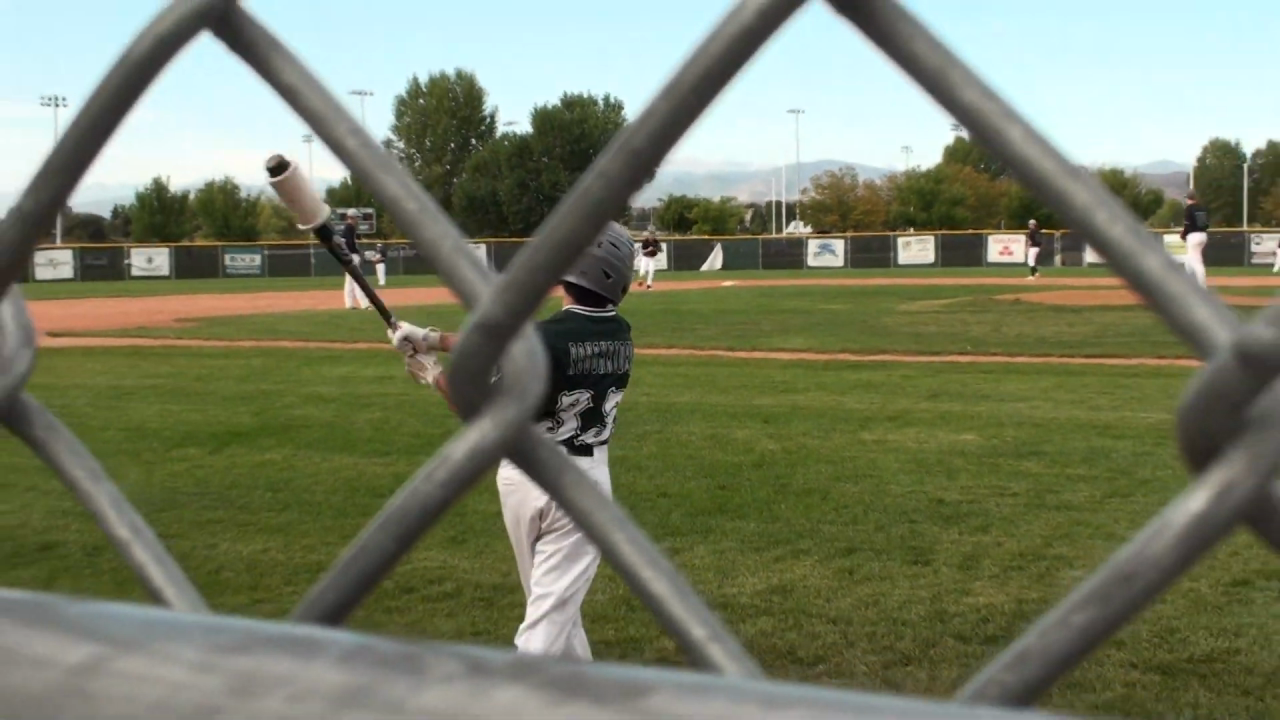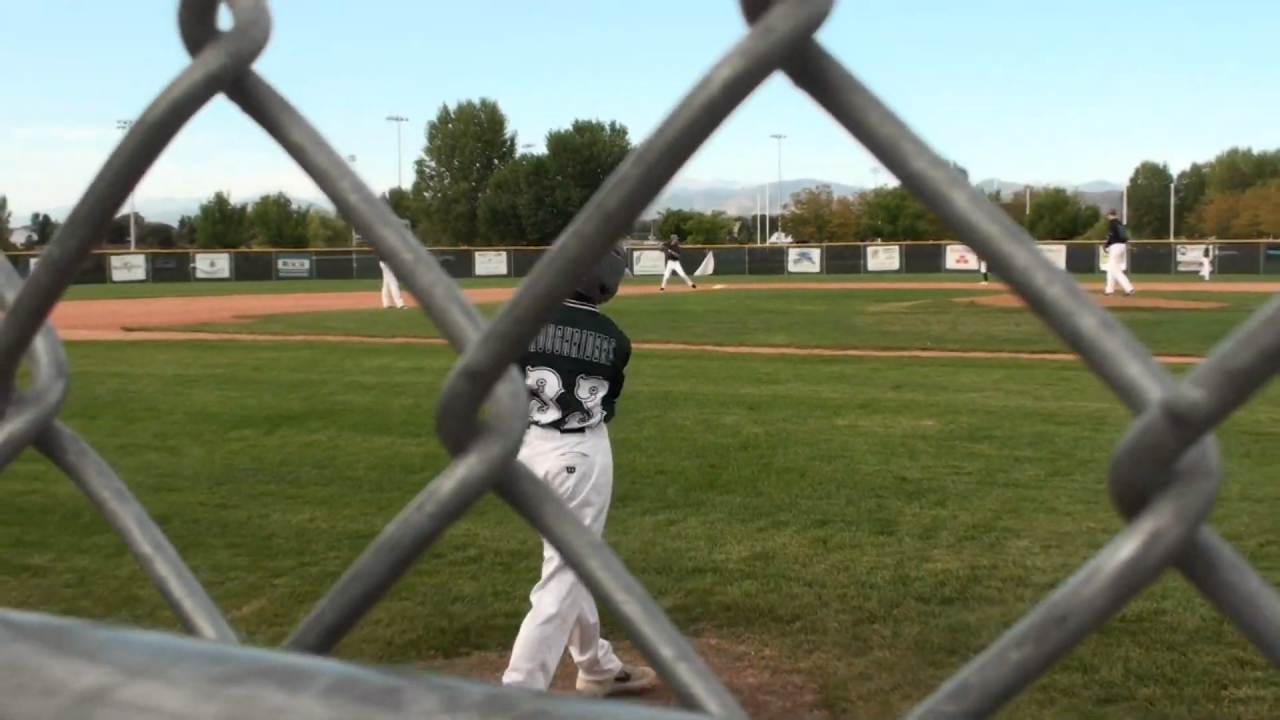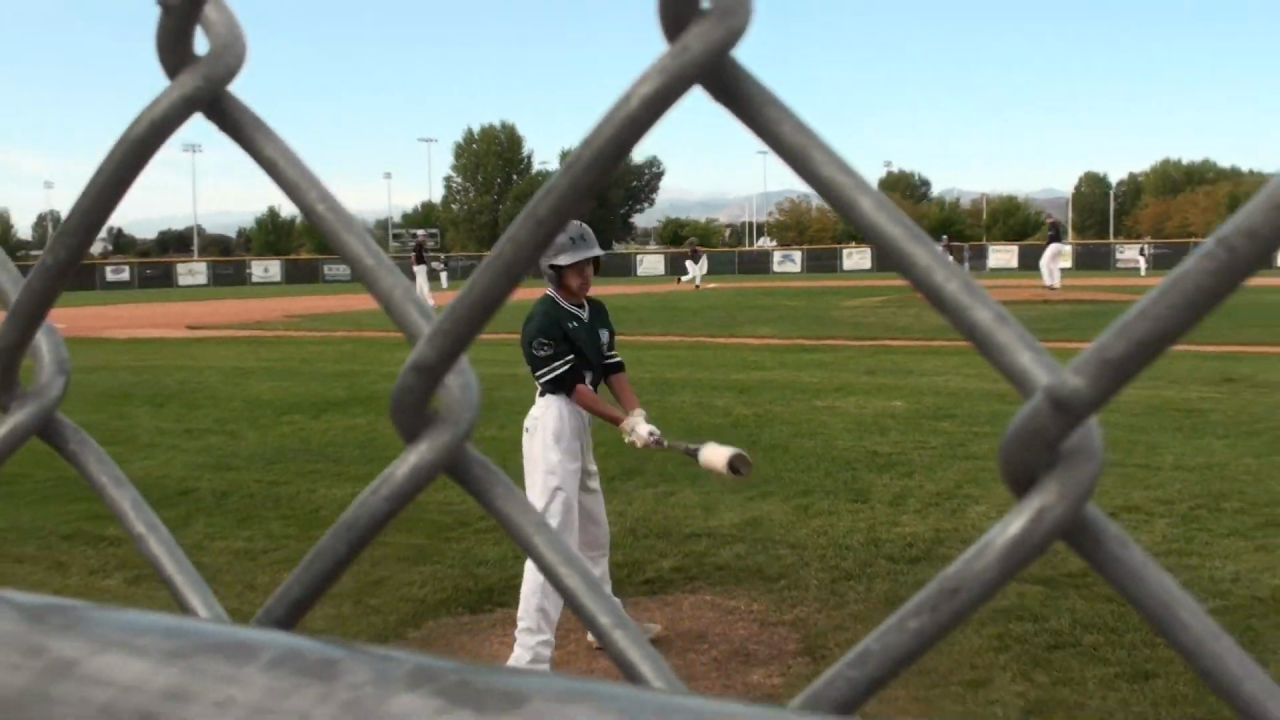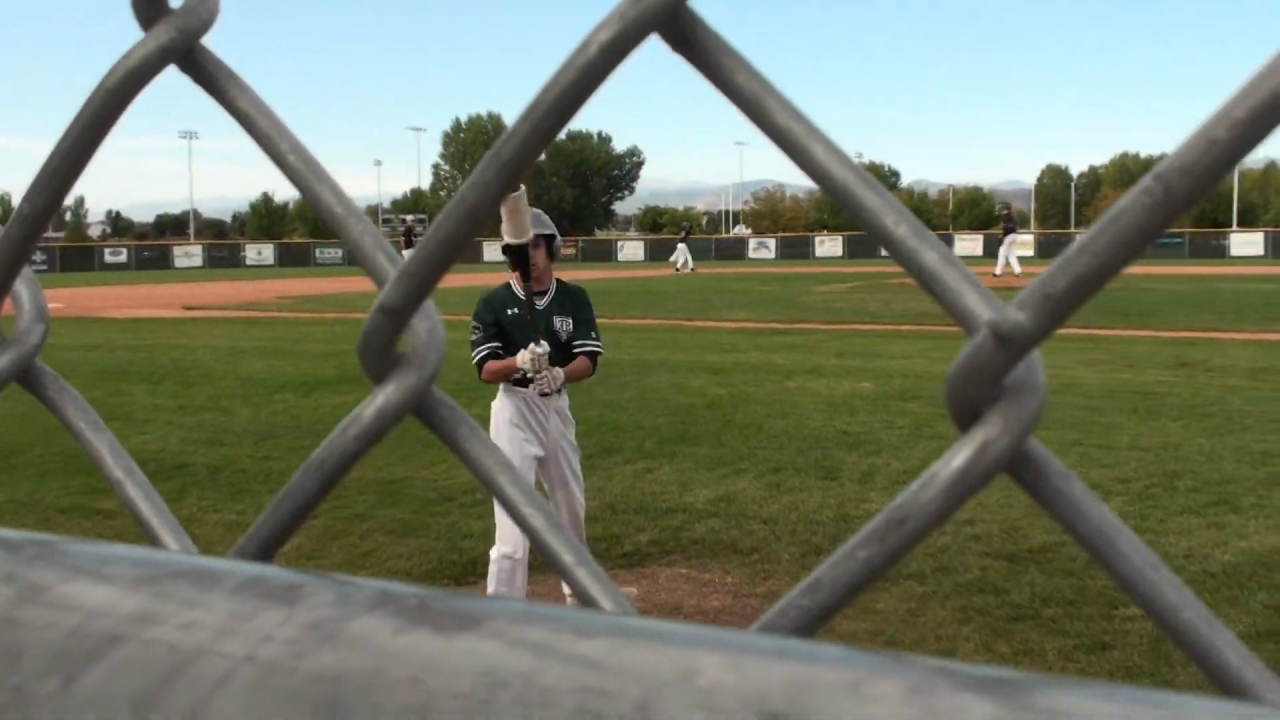
dt=0.3s
person 1, frame 1
left shoulder: (547, 338)
right shoulder: (620, 333)
left wrist: (431, 373)
left hip: (522, 477)
right hip: (582, 479)
left knee: (551, 603)
right knee: (552, 612)
person 1, frame 2
right shoulder: (614, 340)
right elbow: (601, 407)
left hip: (533, 450)
right hip: (584, 455)
left knee: (570, 565)
right knee: (565, 582)
left ankle: (599, 666)
person 1, frame 3
left shoulder: (596, 311)
right shoulder: (543, 318)
left elbow: (613, 369)
right elbow: (570, 386)
left wrist: (636, 415)
right wrist: (625, 425)
left hip: (574, 427)
right hip: (555, 424)
left knee: (591, 531)
right ankle: (527, 659)
person 1, frame 4
left shoulder: (575, 297)
right shoulder: (492, 303)
left elbow: (589, 360)
right elbow: (485, 371)
left wrist: (559, 375)
right wrist: (521, 362)
left hip: (557, 409)
right hip: (514, 411)
left knee: (570, 508)
right knee: (514, 530)
